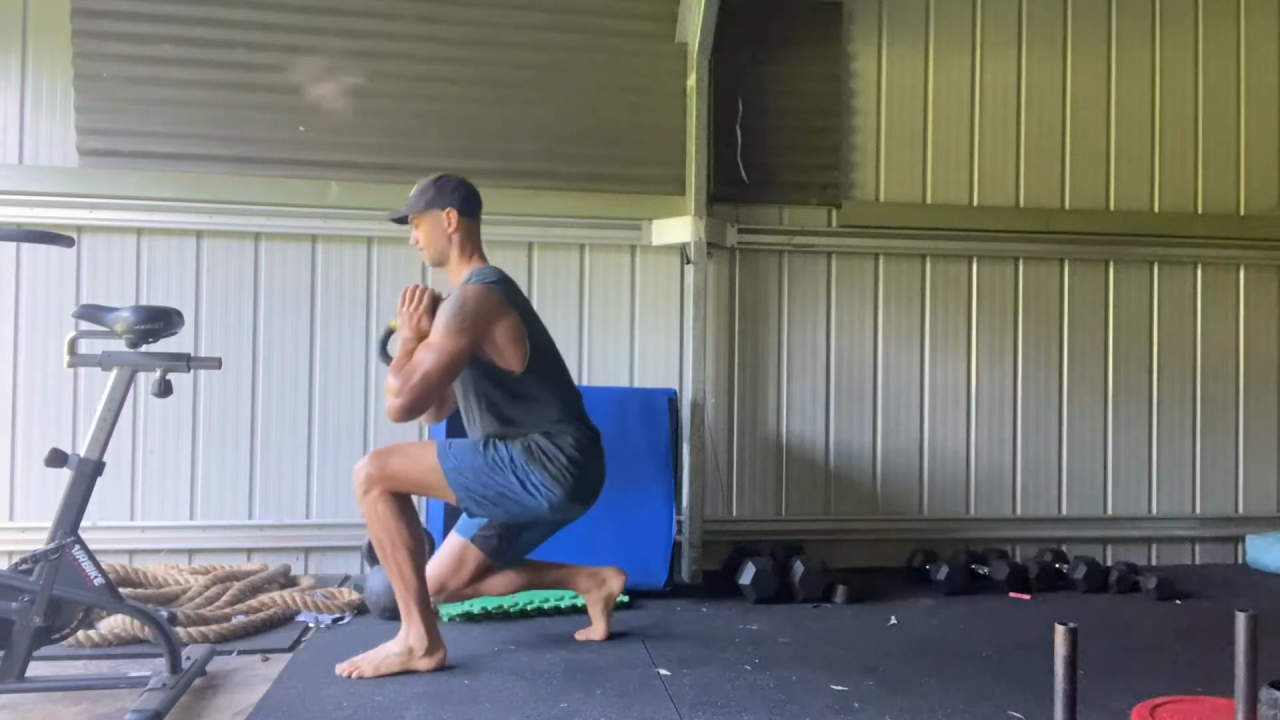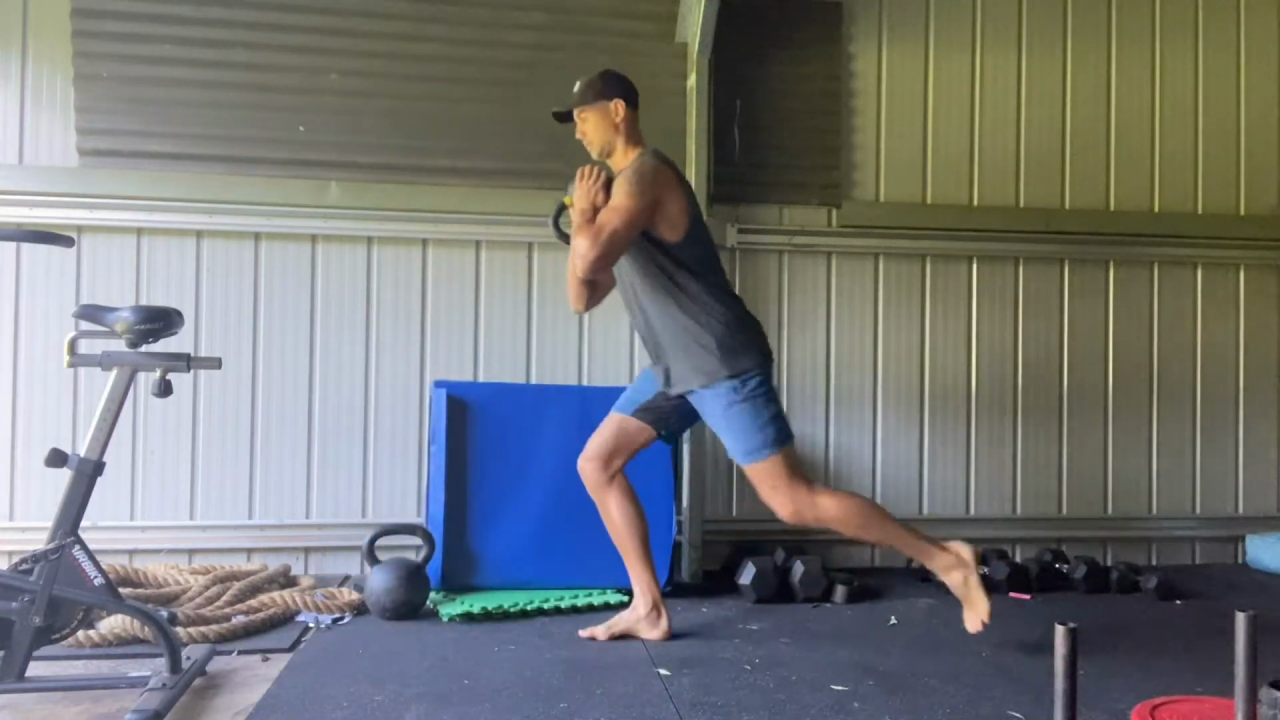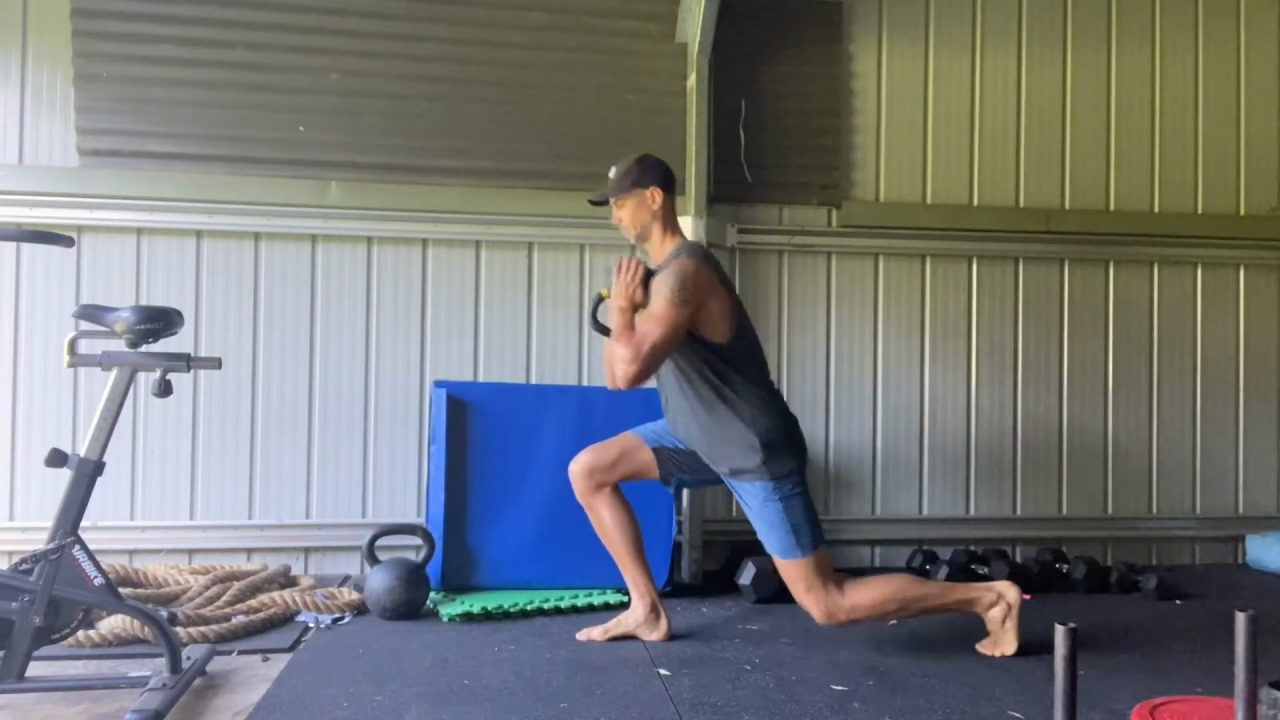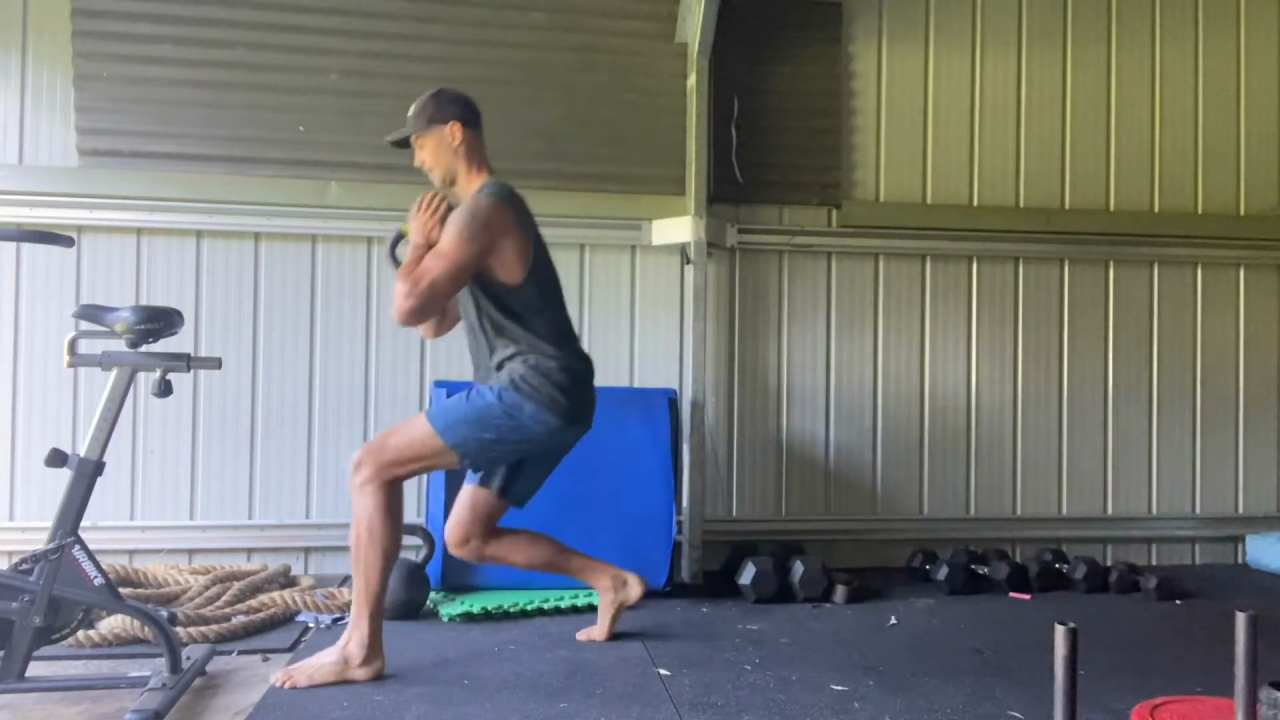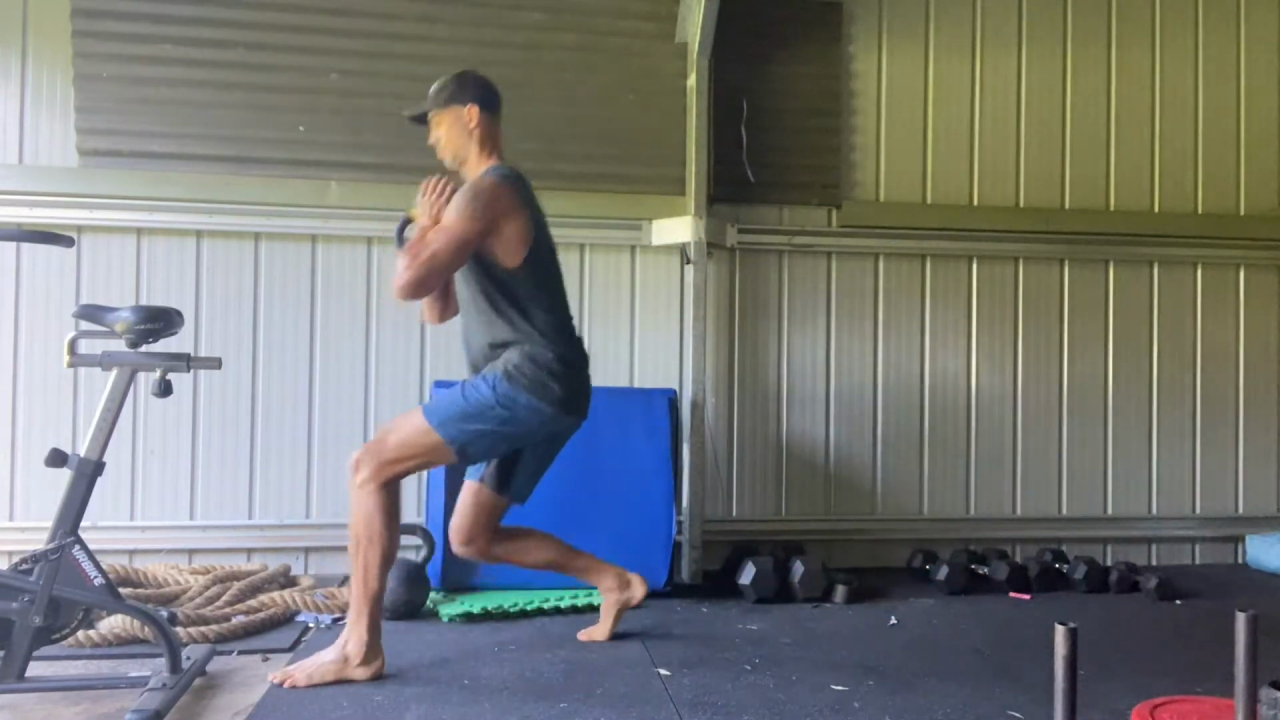
dt=1s
person 1, frame 1
left shoulder: (473, 300)
right shoulder: (477, 296)
left elbow: (400, 403)
right elbow: (436, 408)
left wrist: (410, 337)
right wrist: (420, 340)
left hip: (553, 469)
right hip: (545, 471)
left knee: (374, 474)
right knee: (442, 582)
left ankle: (419, 640)
right ankle: (594, 581)
person 1, frame 2
left shoulder: (644, 176)
right shoulder: (621, 187)
left elbow: (589, 260)
right elbow: (583, 296)
left wrist: (583, 218)
right wrist: (583, 220)
left hip: (723, 360)
right hip: (680, 363)
left knee: (792, 501)
right knee: (595, 463)
left ankle: (941, 558)
right ankle: (647, 608)
person 1, frame 3
left shoulder: (683, 273)
right shoulder: (664, 274)
left elbow: (633, 369)
right elbow: (616, 379)
left wrist: (624, 308)
right wrist: (621, 312)
left hip: (755, 451)
right hip: (709, 439)
left knee: (827, 603)
right knee: (587, 471)
left ankle: (990, 598)
right ankle: (646, 609)
person 1, frame 4
left shoulder: (481, 210)
right shoulder: (480, 211)
left elbow: (409, 308)
right elbow: (437, 324)
left wrist: (420, 244)
right wrist: (429, 246)
left hip: (537, 390)
right hip: (546, 398)
left knee: (372, 465)
right knee: (467, 536)
left ankle: (359, 647)
right ankle: (611, 580)
person 1, frame 5
left shoulder: (488, 188)
right shoulder: (483, 196)
left elbow: (408, 283)
right elbow: (439, 309)
left wrist: (427, 225)
right wrist: (435, 234)
left hip: (529, 380)
right hip: (542, 391)
left knee: (373, 465)
right knee: (472, 538)
left ankle: (359, 649)
right ankle: (614, 582)
